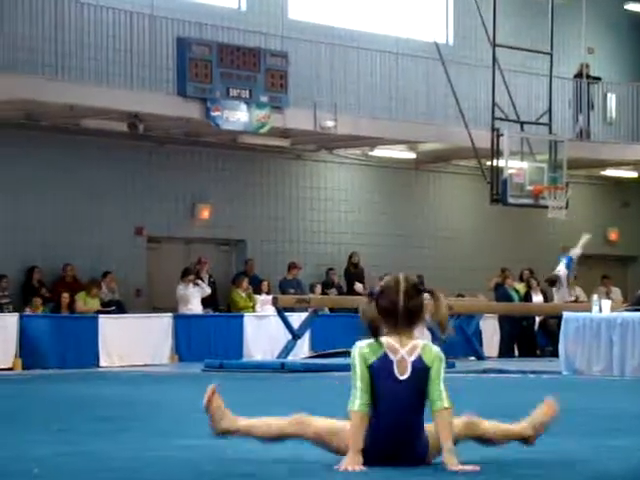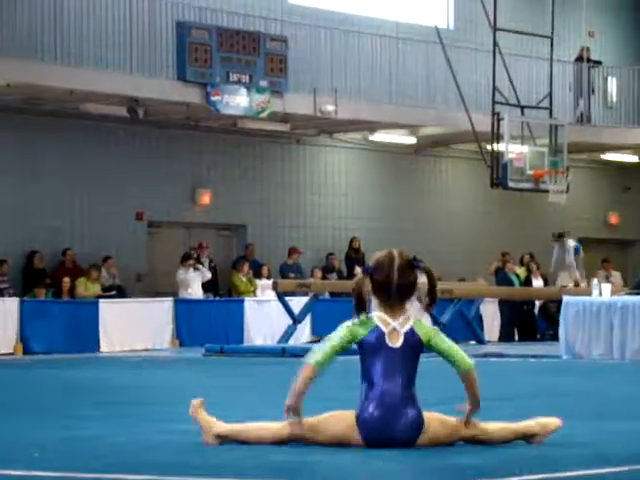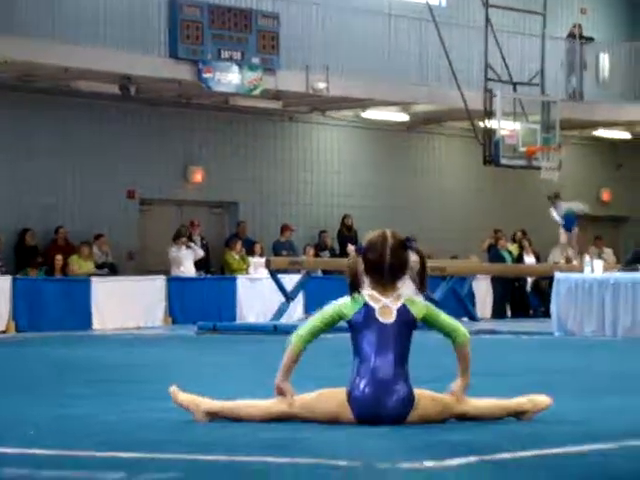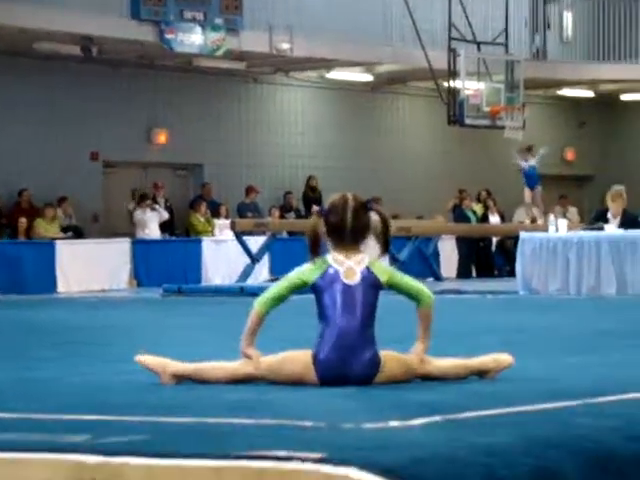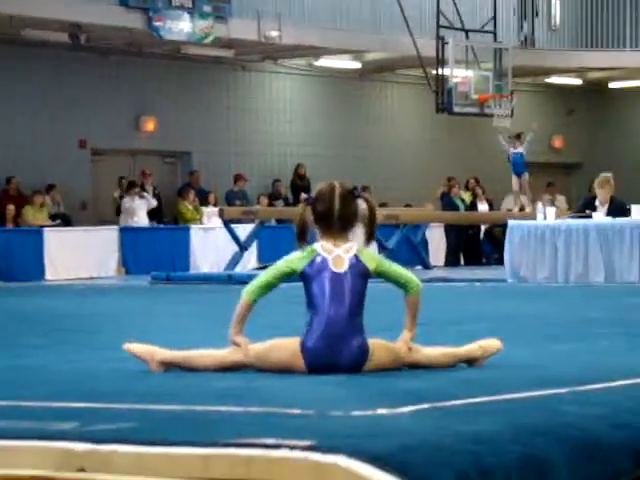
dt=0.3s
person 1, frame 1
left shoulder: (364, 351)
right shoulder: (432, 355)
left elbow: (359, 404)
right elbow: (441, 404)
left wrist: (353, 454)
right wrist: (449, 455)
left hip: (374, 450)
right hip: (415, 452)
left knee: (301, 424)
right knee: (467, 424)
left ankle: (229, 424)
right ankle: (525, 430)
person 1, frame 2
left shoulder: (358, 327)
right shoulder: (423, 329)
left elbow: (315, 360)
right elbow: (465, 365)
left wrist: (294, 402)
right wrist: (473, 409)
left hip: (368, 427)
right hip: (411, 428)
left knee: (292, 428)
right knee: (466, 428)
left ankle: (219, 430)
right ankle: (531, 428)
person 1, frame 3
left shoulder: (349, 304)
right shoulder: (415, 306)
left elbow: (300, 336)
right elbow: (460, 335)
left wrist: (282, 380)
right wrist: (462, 381)
left hip: (360, 403)
right hip: (402, 404)
left knee: (285, 407)
right knee: (458, 405)
left ankle: (208, 407)
right ankle: (522, 405)
person 1, frame 4
left shoulder: (315, 269)
right shoulder: (378, 270)
left elbow: (264, 301)
right elbow: (425, 297)
left wrist: (247, 345)
right wrist: (422, 344)
left hip: (324, 366)
right hip: (368, 366)
left knee: (251, 368)
right knee: (422, 365)
left ankle: (176, 369)
right ankle: (484, 364)
person 1, frame 5
left shoulder: (303, 257)
right shoulder: (365, 257)
left elbow: (252, 289)
right elbow: (413, 284)
left wrist: (235, 333)
right wrist: (408, 332)
left hip: (313, 353)
right hip: (356, 354)
left knee: (240, 355)
right knee: (409, 354)
left ankle: (164, 357)
right ankle: (471, 352)
